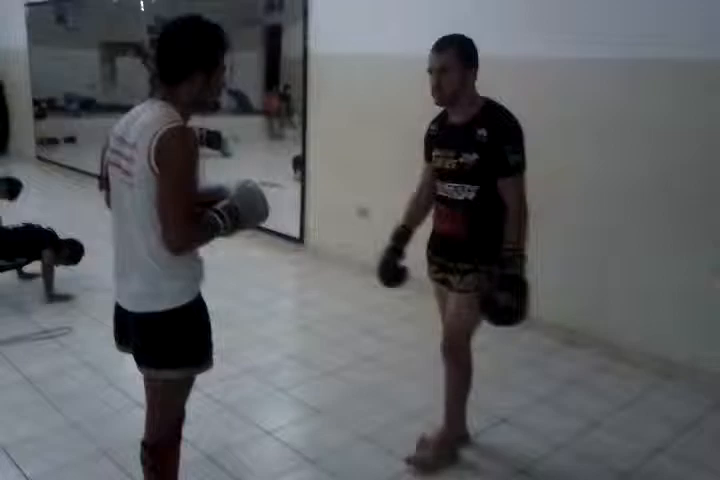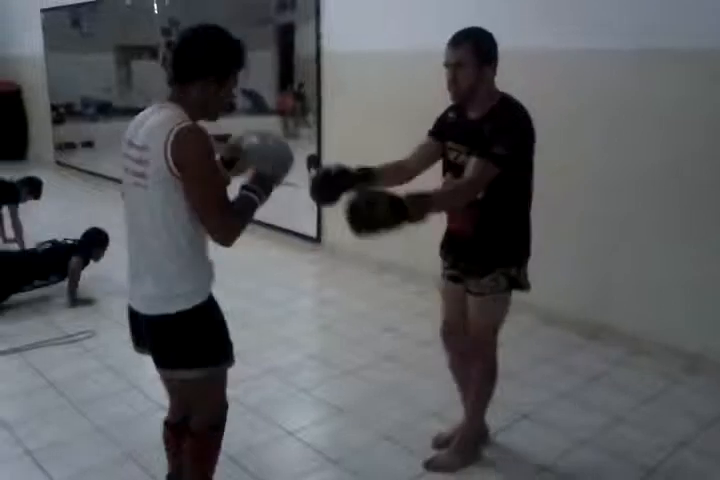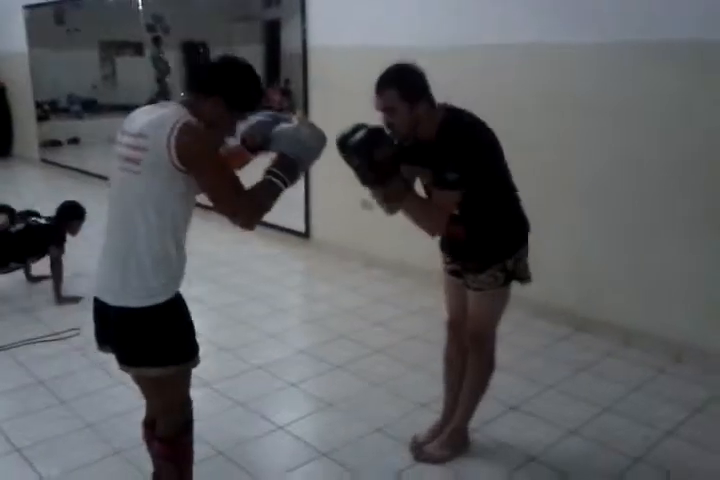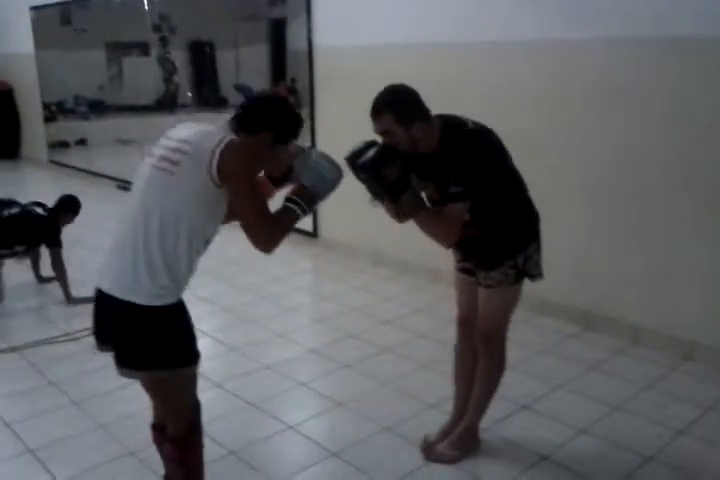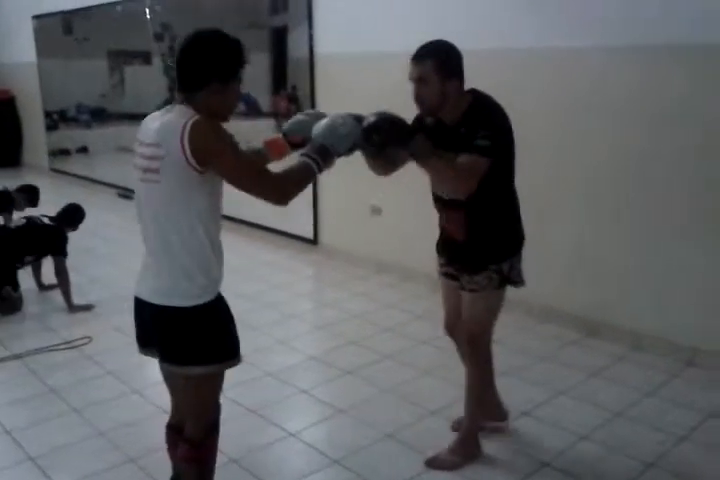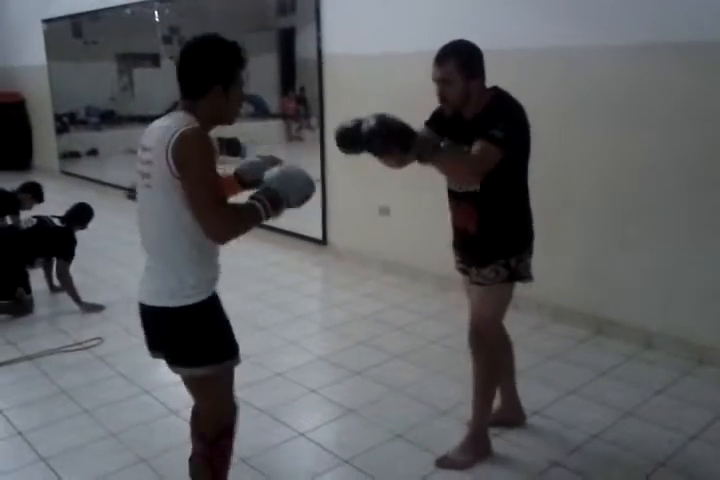
dt=0.4s
person 1, frame 1
left shoulder: (129, 122)
right shoulder: (175, 137)
right elbow: (178, 238)
left wrist: (196, 200)
right wrist: (227, 216)
left hip: (134, 298)
right hip: (168, 307)
left knee: (164, 412)
right knee: (165, 422)
person 1, frame 2
left shoulder: (143, 123)
right shoulder: (187, 137)
right elbow: (224, 230)
left wrist: (223, 164)
right wrist: (259, 182)
left hip: (146, 301)
right hip: (183, 308)
left knee: (182, 410)
right knee: (208, 416)
person 1, frame 3
left shoulder: (142, 118)
right shoulder: (190, 131)
right elbow: (244, 213)
right wrist: (286, 169)
left hip: (114, 293)
right hip: (146, 302)
left knee: (161, 408)
right knee: (174, 416)
person 1, frame 4
left shoulder: (186, 134)
right shoulder: (232, 153)
right elbow: (265, 237)
left wrist: (270, 180)
right wrist: (303, 197)
left hip: (116, 294)
right hip: (148, 306)
left knee: (170, 410)
right knee: (182, 418)
person 1, frame 5
left shoulder: (155, 124)
right shoulder: (199, 131)
left elbow: (235, 164)
right elbow: (275, 191)
left wrist: (287, 141)
right wrist: (319, 154)
left hip: (153, 300)
right hip: (191, 308)
left knee: (184, 412)
right knee: (200, 423)
person 1, frame 6
left shoulder: (162, 130)
right shoulder: (190, 140)
right elbow: (220, 228)
left wrist: (238, 181)
right wrist: (268, 199)
left hip: (162, 300)
right hip: (185, 307)
left knee: (213, 402)
right knee: (218, 422)
person 2, frame 1
left shoulder: (499, 127)
right shoulder: (438, 127)
left elbow: (514, 205)
left wrist: (512, 268)
right wrist: (399, 240)
left hip: (480, 258)
right hip: (442, 251)
left knee: (454, 343)
right knee: (454, 341)
left ankle: (448, 438)
right ankle: (456, 426)
person 2, frame 2
left shoulder: (510, 123)
right shoulder: (454, 115)
left elbow: (468, 190)
right elbow: (416, 161)
left wrist: (402, 206)
right wrist: (361, 177)
left hip: (496, 256)
right hip: (457, 248)
left knee: (479, 343)
right knee: (452, 337)
left ankle: (469, 439)
right ankle: (474, 423)
person 2, frame 3
left shoulder: (463, 138)
right shoulder: (409, 136)
left elbow: (433, 221)
right elbow: (393, 204)
left wrist: (389, 180)
right wrist: (370, 172)
left hip: (496, 247)
right hip: (458, 244)
left knee: (478, 336)
right knee: (454, 329)
left ankle: (457, 431)
right ankle: (446, 421)
person 2, frame 4
left shoulder: (465, 149)
right shoulder: (415, 149)
left elbow: (446, 234)
right elbow: (401, 214)
left wrist: (404, 195)
left hip: (509, 244)
right hip: (471, 242)
left knee: (489, 336)
right knee: (466, 327)
left ankle: (469, 431)
right ankle: (456, 421)
person 2, frame 5
left shoulder: (487, 119)
right shoulder: (430, 119)
left elbow: (461, 182)
right elbow: (385, 167)
left wrist: (413, 145)
right wrist: (370, 142)
left hip: (492, 249)
right hip: (453, 245)
left knee: (473, 338)
right knee: (457, 329)
left ankle: (469, 439)
right ankle: (491, 407)
person 2, frame 6
left shoulder: (506, 114)
right shoulder: (449, 114)
left elbow: (471, 169)
right elbow: (401, 156)
left wrist: (413, 145)
left hip: (501, 245)
right hip: (469, 241)
left knee: (480, 336)
right knee: (489, 326)
left ankle: (477, 439)
right ankle: (511, 407)
